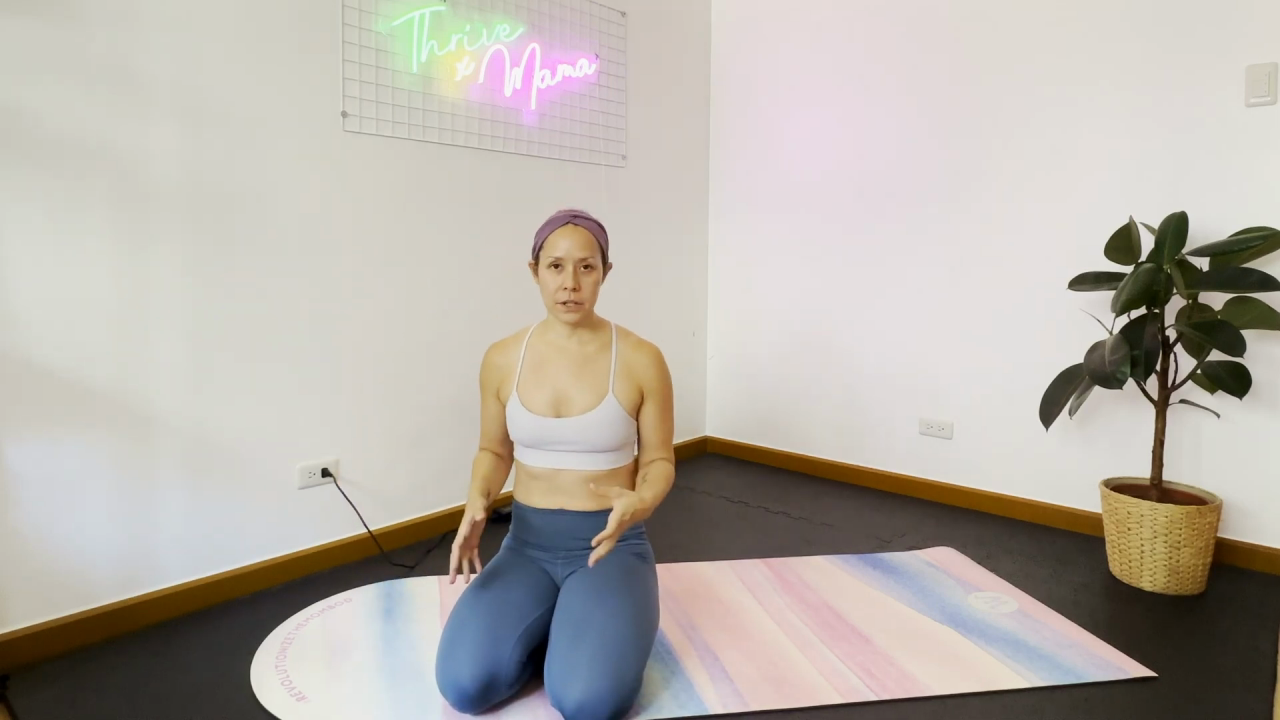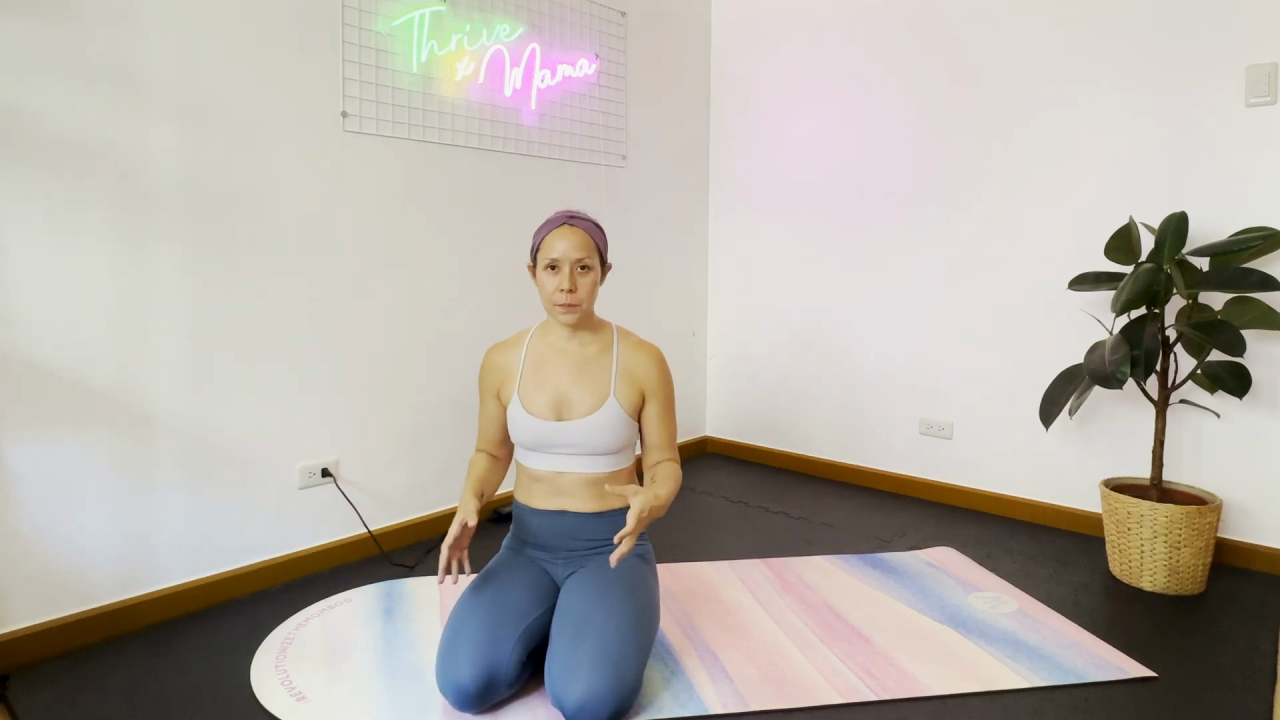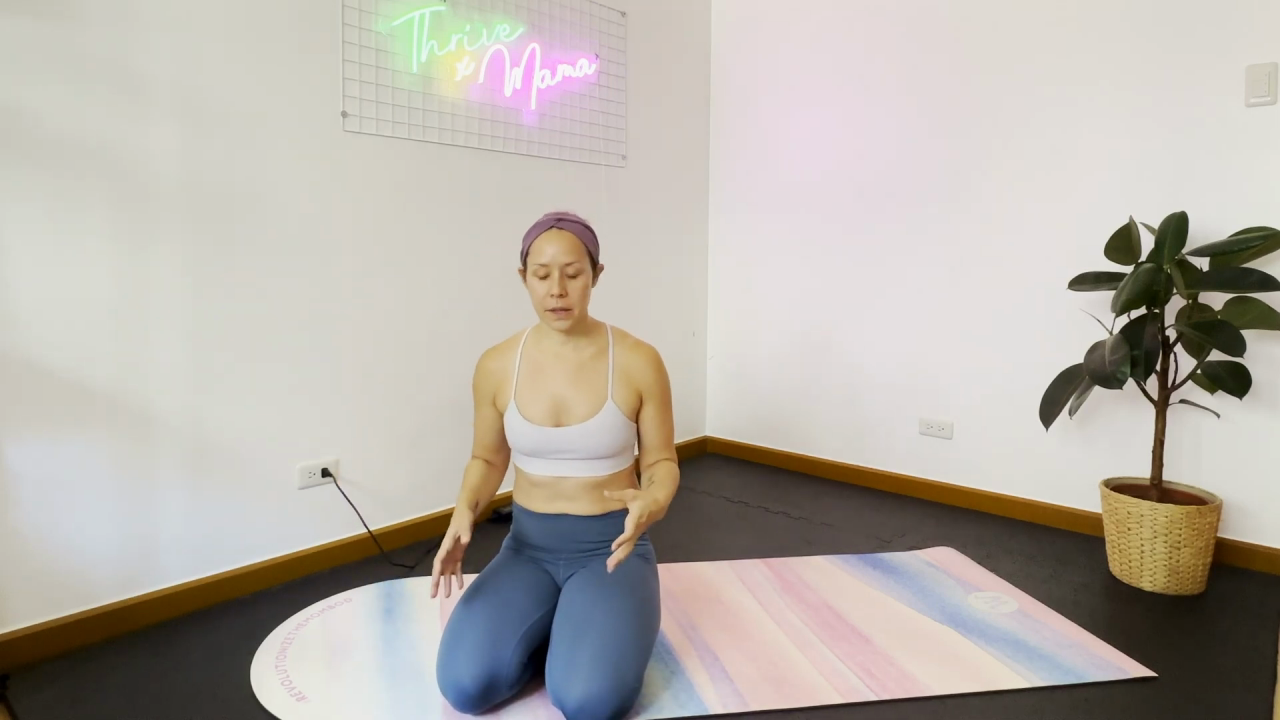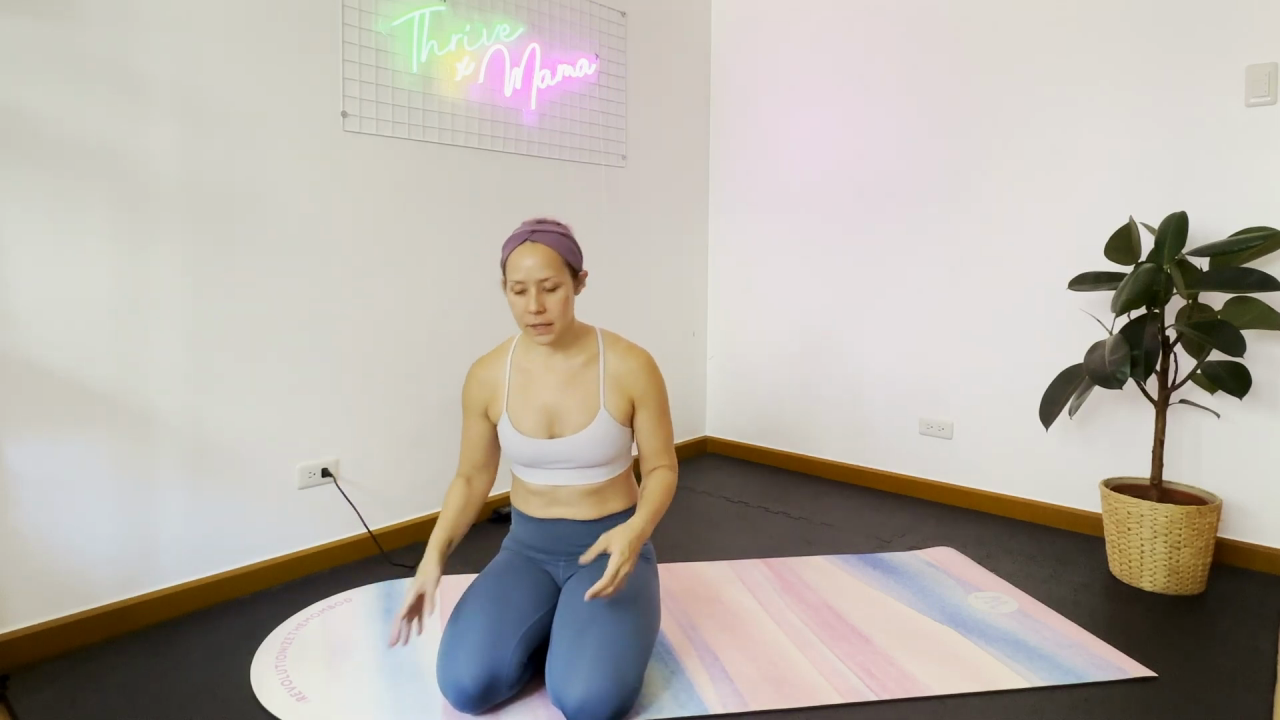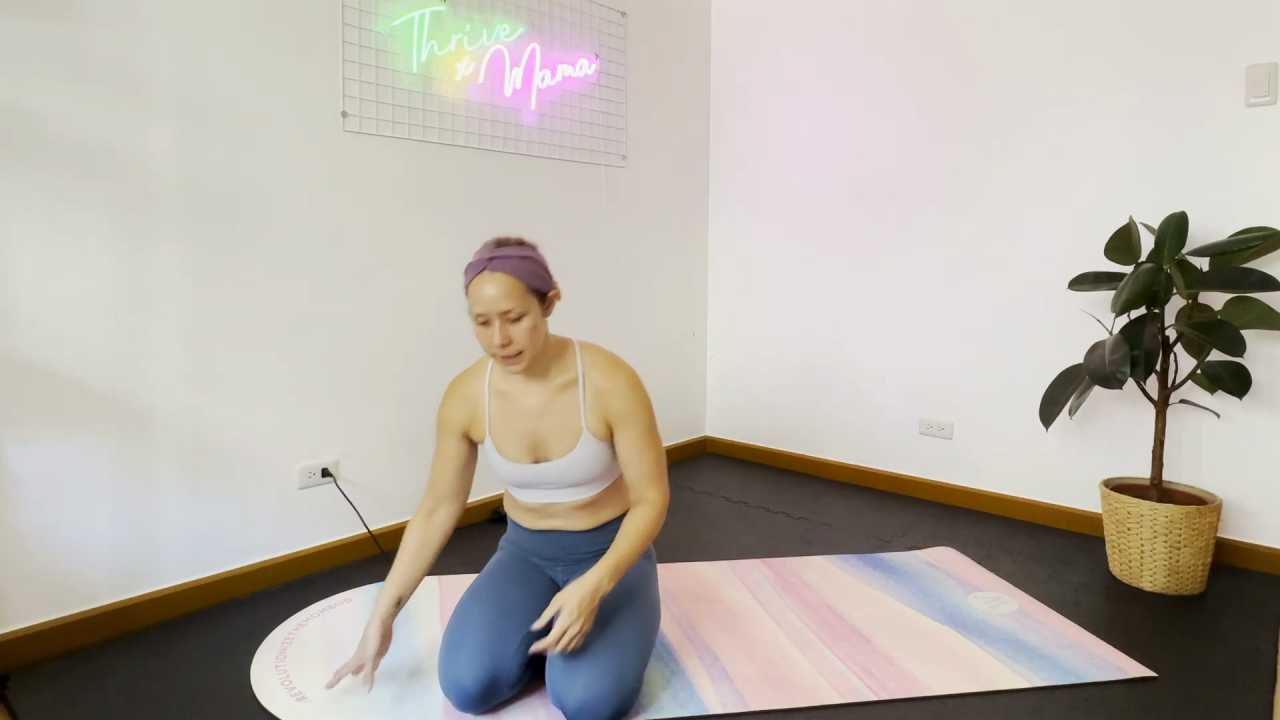
dt=0.2s
person 1, frame 1
left shoulder: (641, 359)
right shoulder: (502, 359)
left elbow: (658, 461)
left wrist: (639, 503)
right wrist: (477, 501)
left hip: (611, 546)
right hip: (528, 545)
left ankle: (603, 631)
right ankle: (551, 630)
person 1, frame 2
left shoulder: (642, 361)
right shoulder: (502, 361)
left elbow: (664, 462)
left wrist: (653, 500)
right wrist: (470, 501)
left hip: (609, 548)
right hip: (528, 546)
left ankle: (603, 629)
right ankle: (551, 629)
person 1, frame 3
left shoulder: (638, 361)
right shoulder: (496, 365)
left elbow: (661, 461)
left wrist: (652, 504)
right wrist: (464, 513)
left hip: (610, 549)
right hip: (529, 547)
left ankle: (604, 627)
right ankle: (551, 630)
person 1, frame 4
left shoulder: (629, 365)
right shoulder: (487, 375)
left elbow: (661, 467)
right elbow: (472, 476)
left wrist: (637, 529)
right wrist: (435, 553)
left hip: (606, 551)
right hip: (528, 548)
left ankle: (599, 629)
right ankle: (545, 628)
person 1, frame 5
left shoulder: (610, 381)
right shoulder: (465, 395)
left elbow: (652, 499)
right elbow: (438, 507)
left wrist: (593, 587)
right wrist: (385, 610)
left hip: (607, 554)
right hip: (525, 551)
left ankle: (593, 624)
right ankle: (541, 629)
